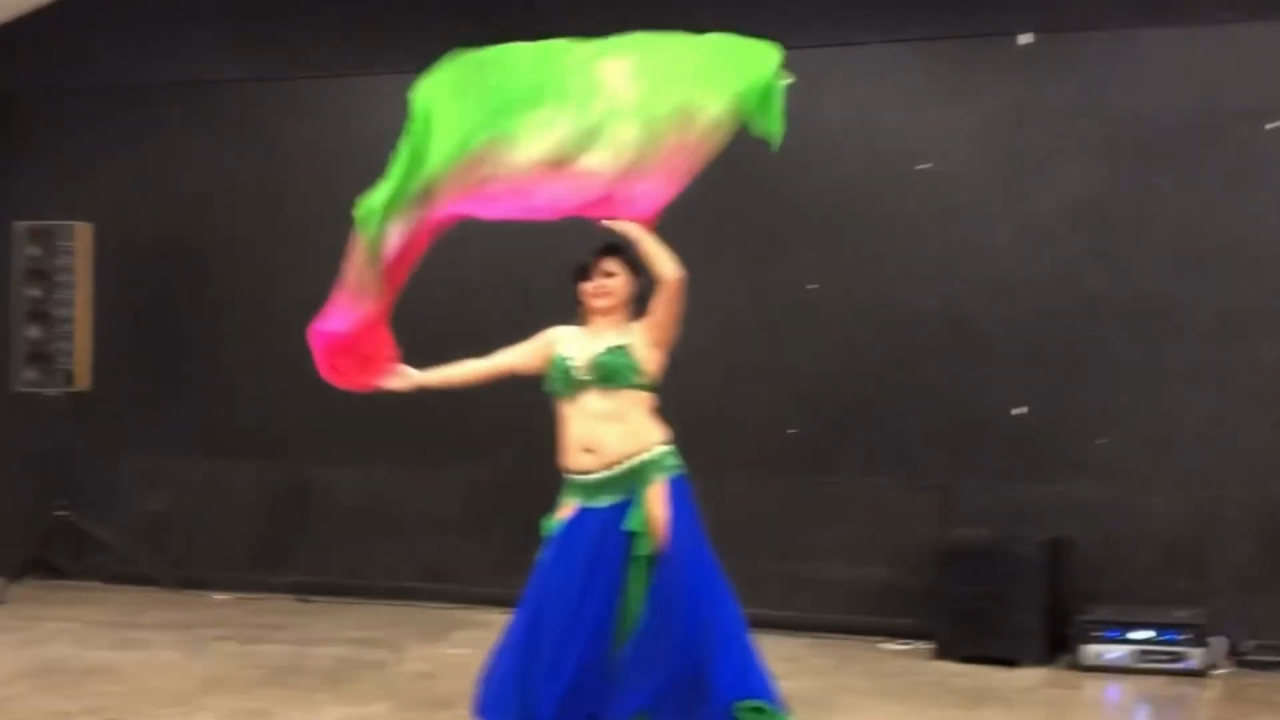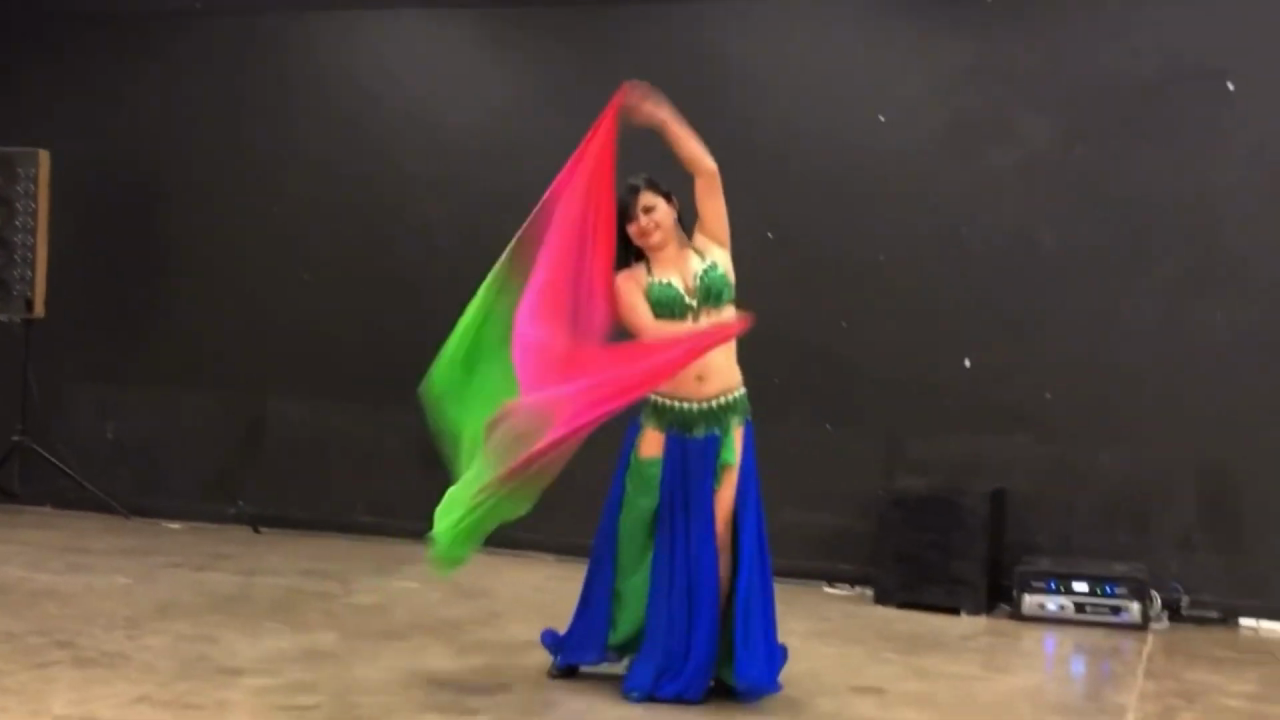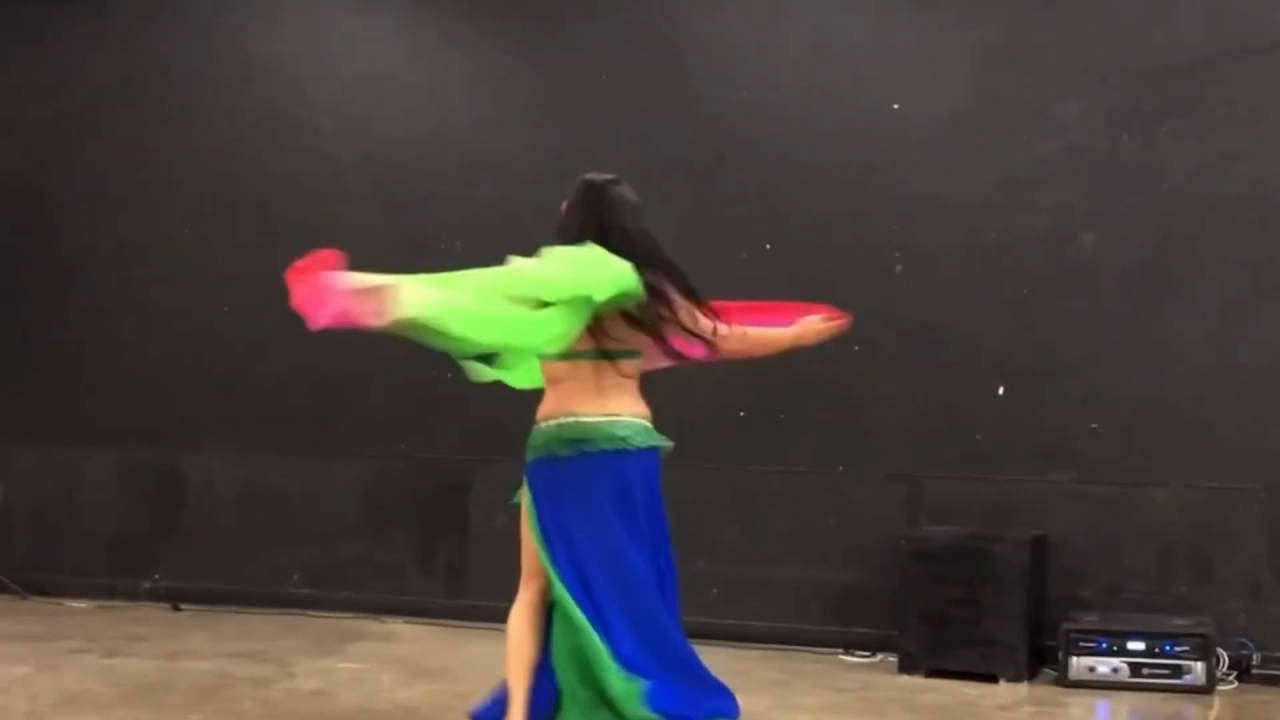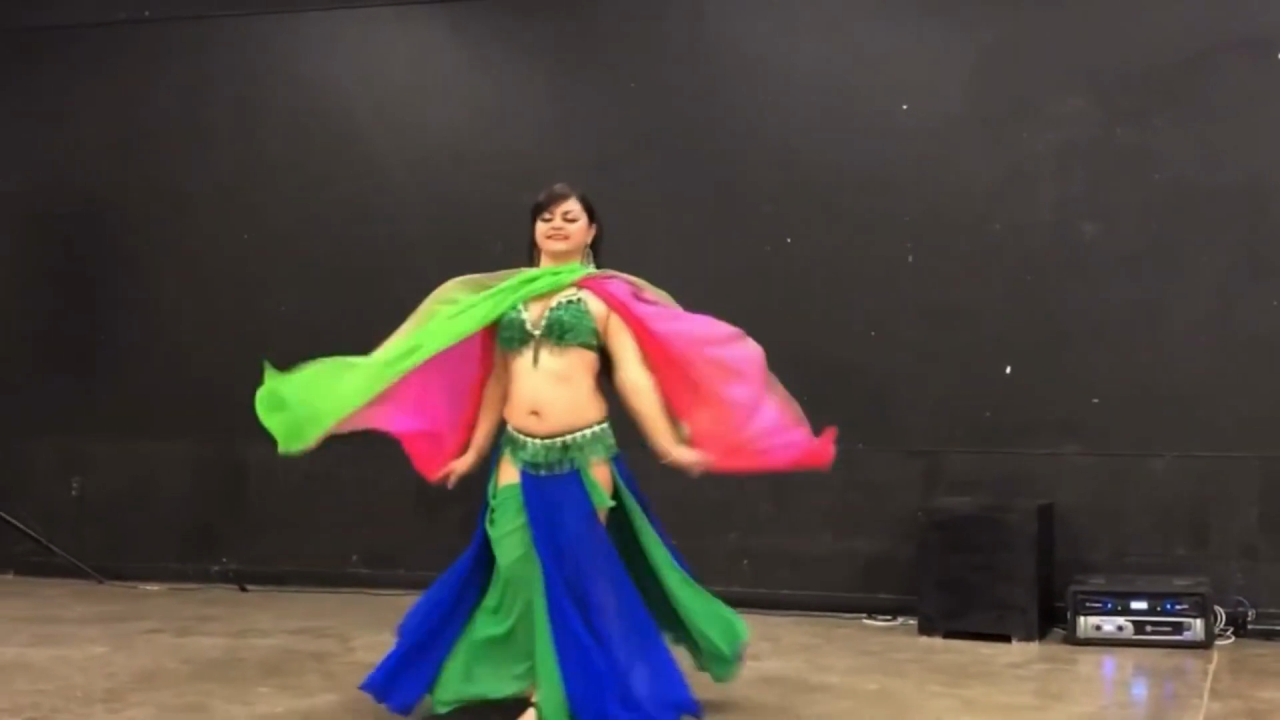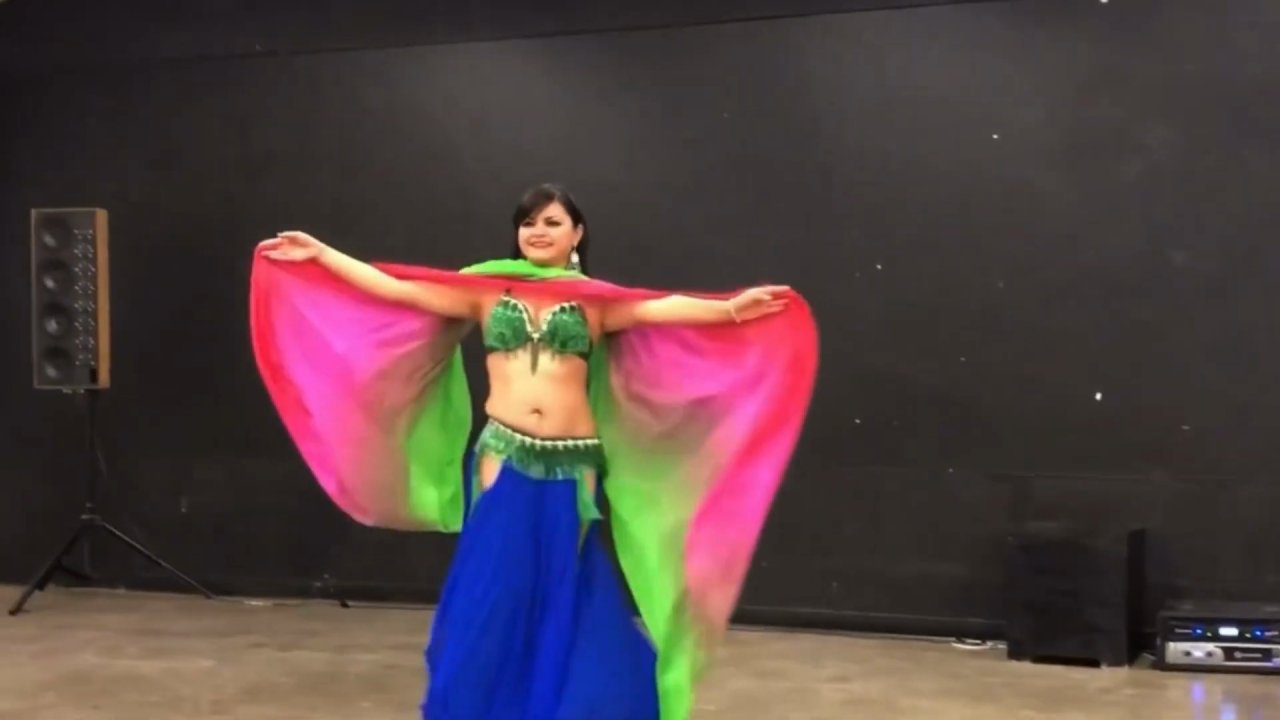
dt=1s
person 1, frame 1
left shoulder: (647, 336)
right shoulder: (560, 340)
left elbow: (672, 277)
right elbow: (491, 366)
left wrist: (630, 229)
right wrist: (421, 378)
left hip: (649, 476)
right hip: (584, 492)
left knee: (687, 588)
right knee: (558, 599)
person 1, frame 2
left shoulder: (710, 248)
right shoulder: (630, 280)
left elbow: (707, 171)
right elbow: (647, 328)
left wrist: (659, 116)
right wrist: (695, 334)
left hip: (725, 414)
right hip: (664, 417)
left knee: (717, 537)
right knee: (645, 531)
left ankle: (716, 652)
right ankle: (628, 649)
person 1, frame 3
left shoulder: (549, 285)
right shoulder: (649, 291)
right elbow: (718, 339)
right wrist: (797, 332)
left hip: (562, 452)
right hip: (632, 449)
left knee: (538, 590)
right knee: (628, 590)
person 1, frame 4
left shoulder: (604, 295)
right shoulder: (502, 294)
left elbow: (633, 372)
right elbow: (496, 377)
left wrist: (670, 442)
right wrist: (472, 449)
left hip: (580, 451)
right hip: (518, 454)
left knee: (584, 573)
right knee: (515, 570)
person 1, frame 5
left shoulder: (596, 302)
right shoulder: (485, 291)
left elbow: (664, 309)
right elbow: (394, 290)
left wrist: (732, 308)
right wrist: (320, 254)
left hip: (575, 463)
right hip: (502, 456)
left knee: (561, 598)
right knee: (491, 592)
